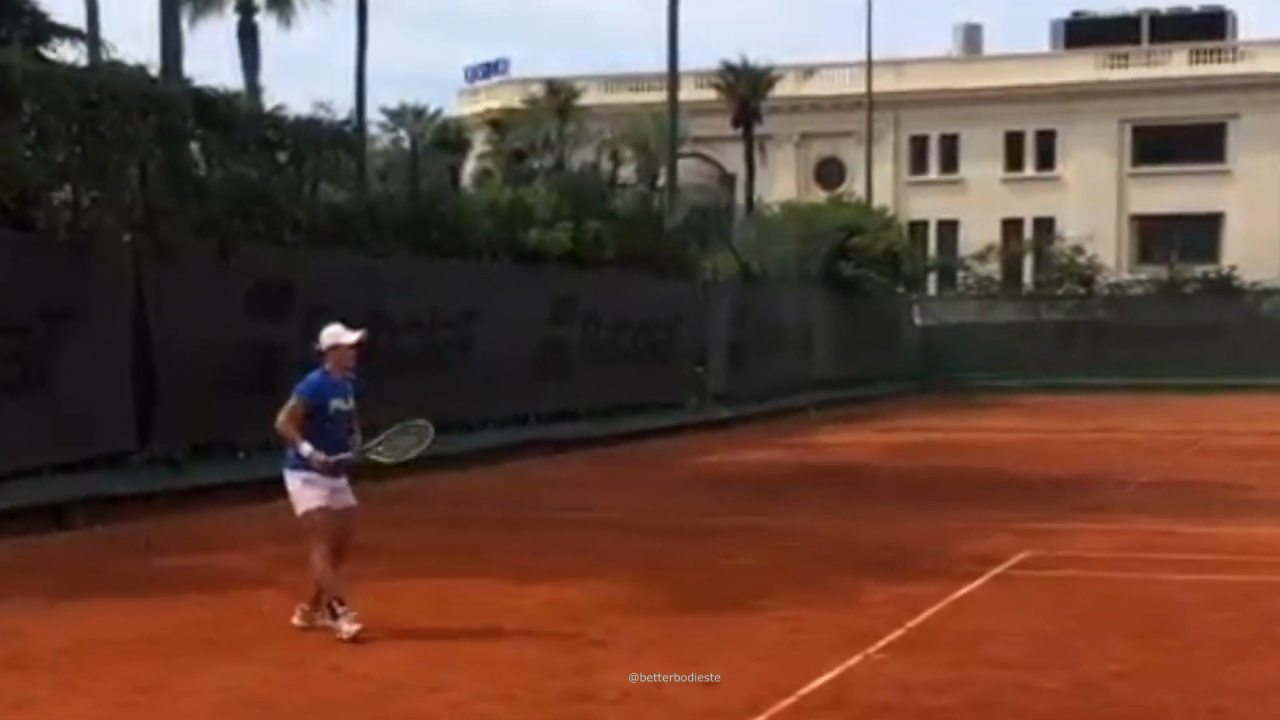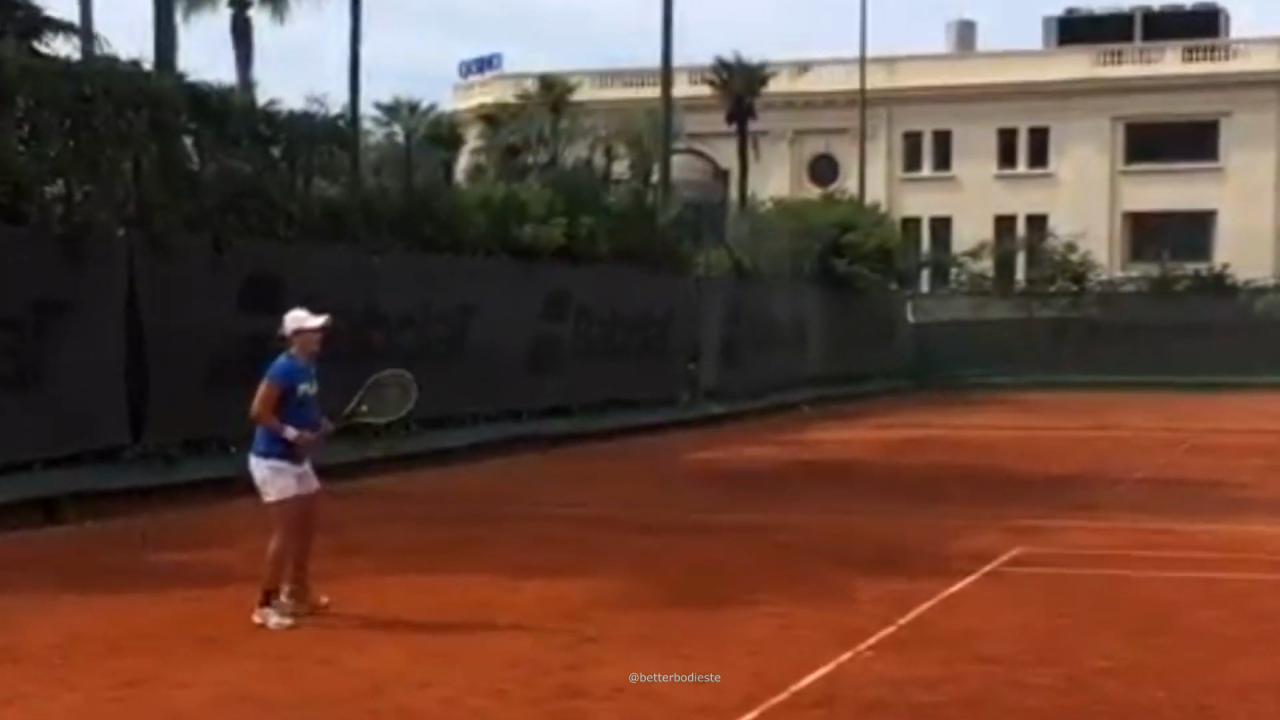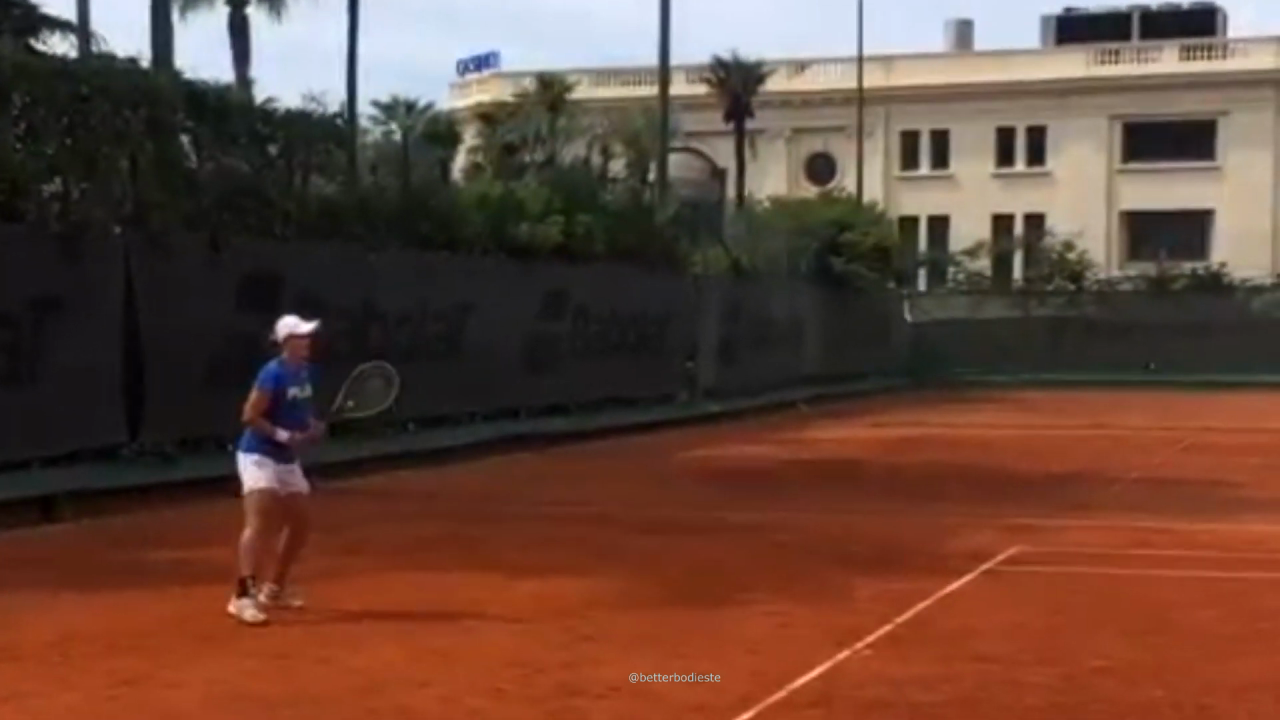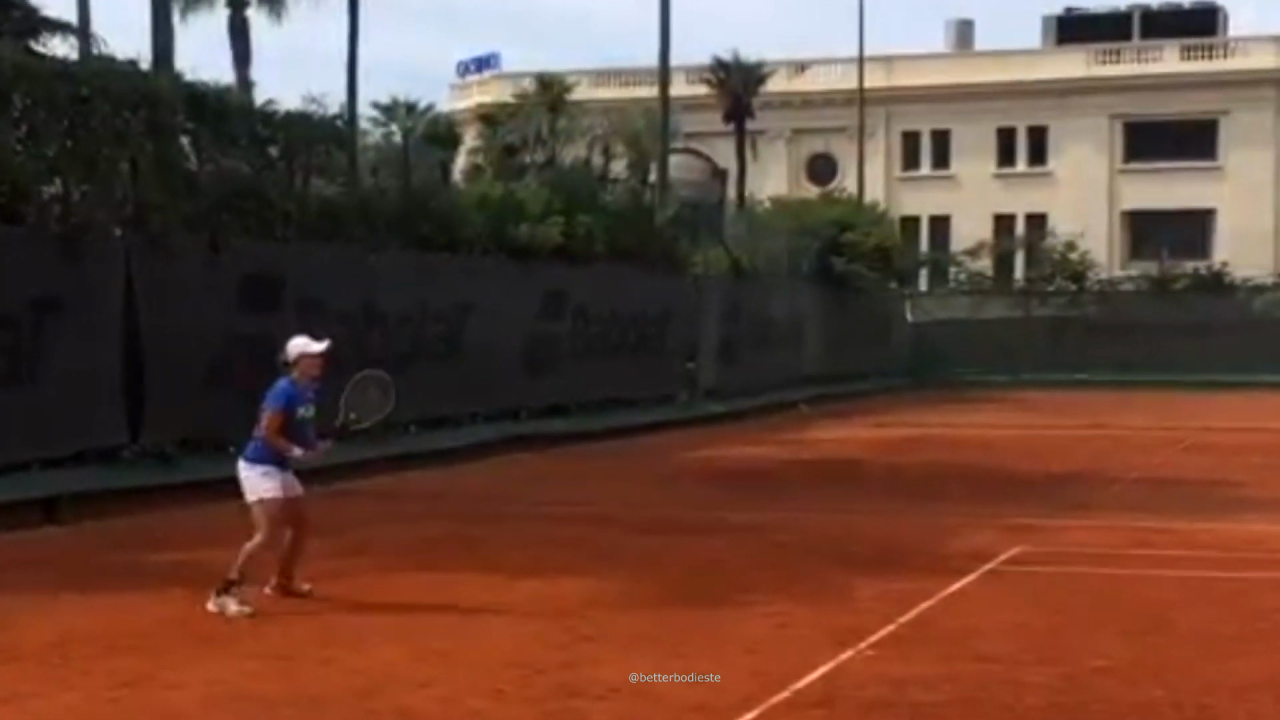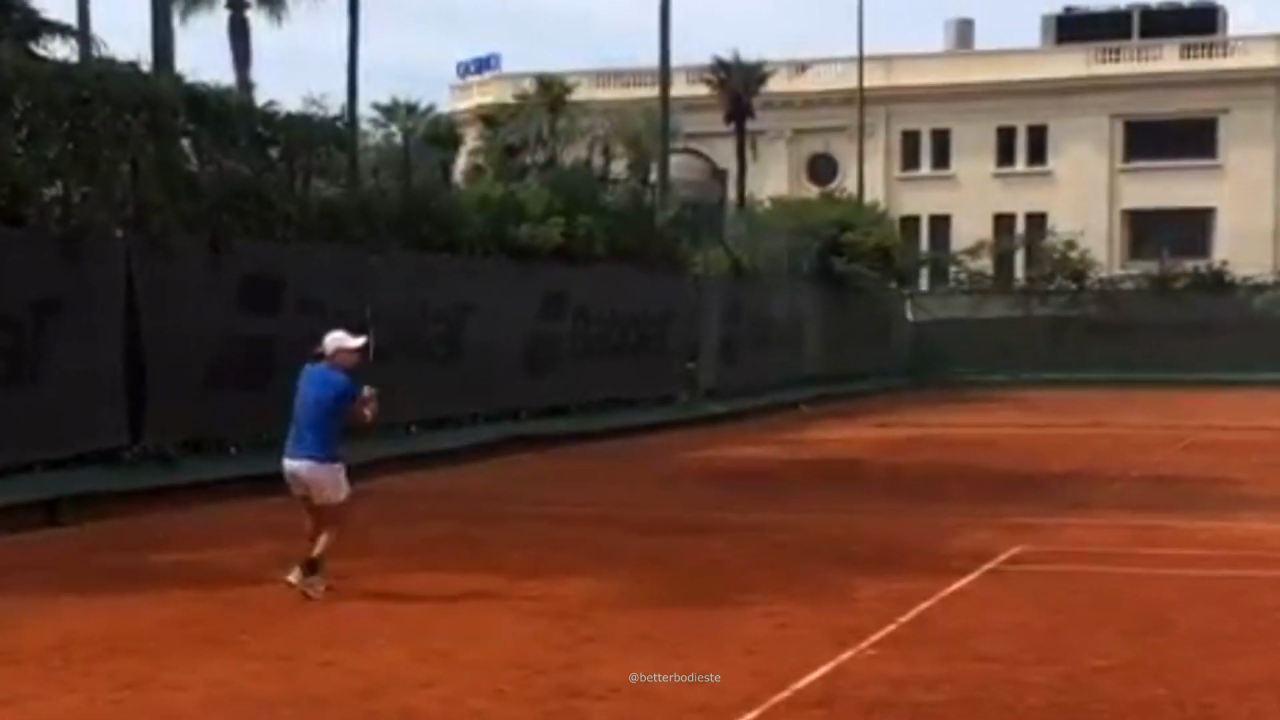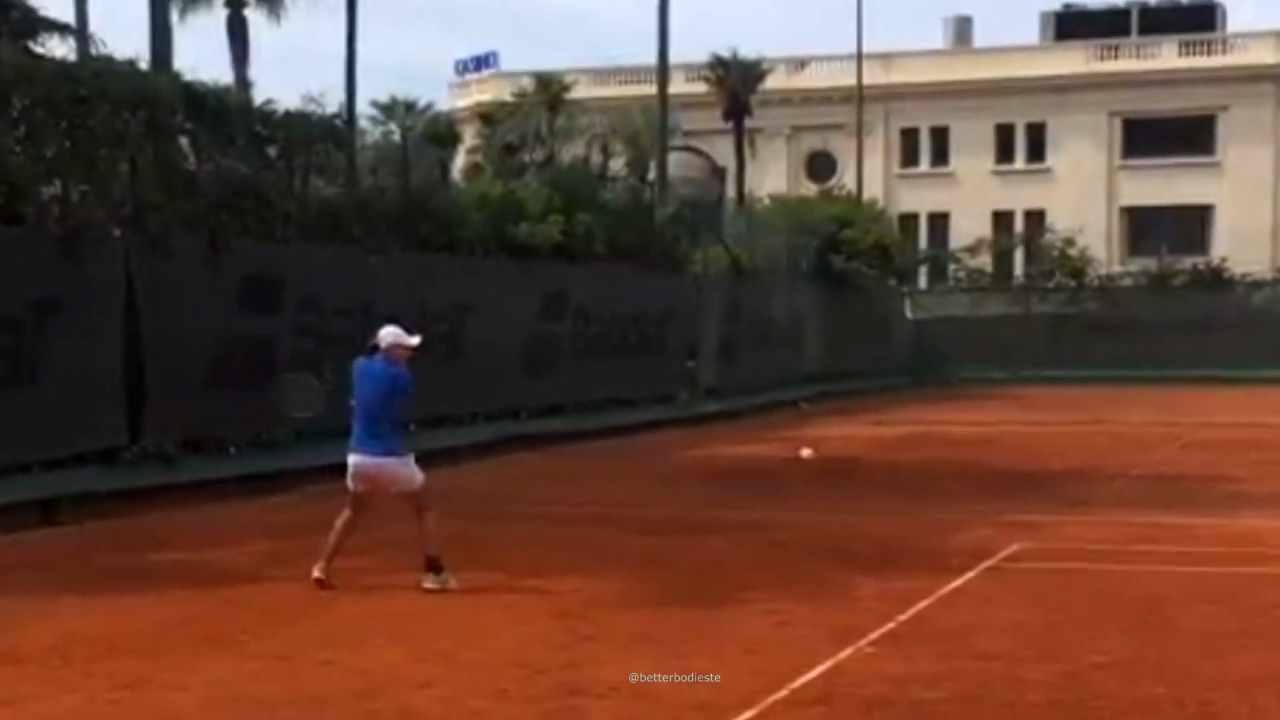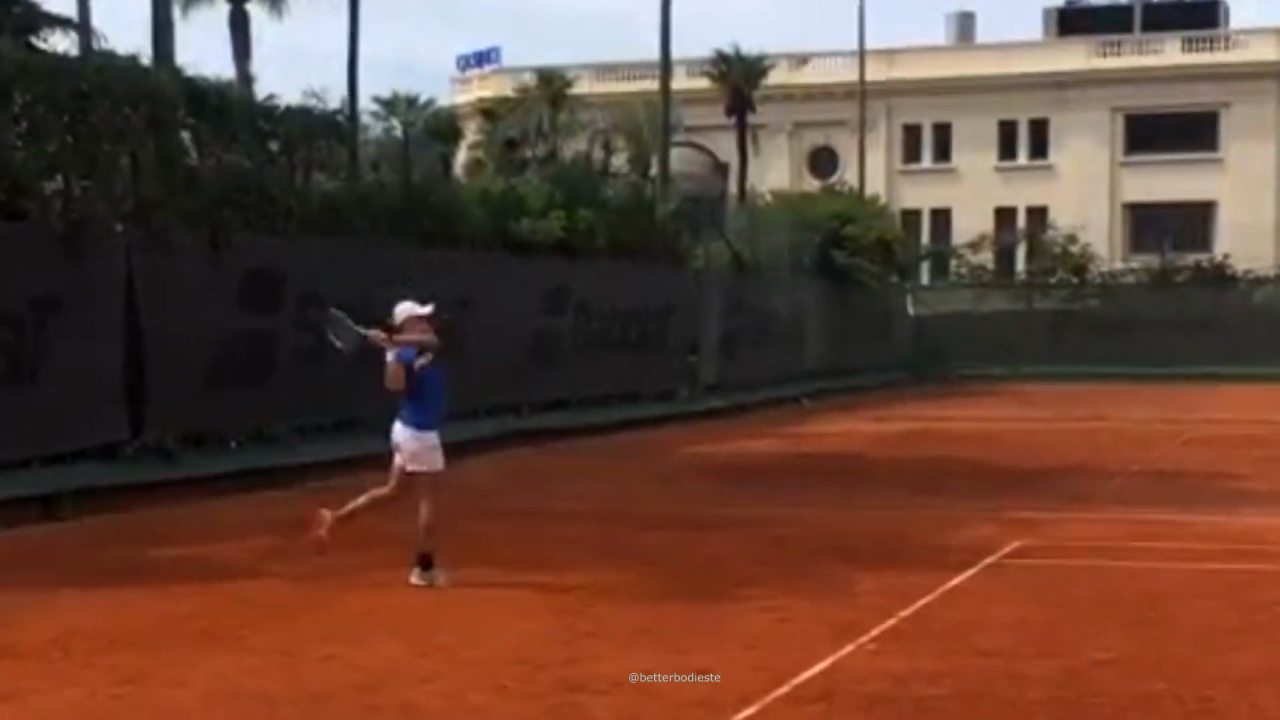
dt=0.4s
person 1, frame 1
left shoulder: (349, 383)
right shoulder: (313, 385)
right elbow: (283, 424)
left wrist: (356, 437)
right wrist: (308, 452)
left hip: (336, 474)
right hip: (306, 474)
left knee: (341, 545)
right knee: (324, 544)
left ankle: (310, 610)
right ankle: (339, 615)
person 1, frame 2
left shoulder: (309, 366)
right shoulder: (282, 369)
right elbow: (258, 411)
left wrist: (319, 423)
right wrist: (292, 434)
left hip: (298, 459)
right hip: (272, 460)
left knee: (307, 527)
right knee: (286, 534)
left ankle: (297, 590)
right ankle: (266, 605)
person 1, frame 3
left shoulder: (304, 371)
right shoulder: (272, 373)
right elbow: (249, 416)
left wrist: (311, 425)
right wrist: (284, 436)
left hip: (287, 460)
right hip: (258, 456)
left knee: (300, 525)
right knee: (260, 524)
left ankle: (276, 587)
right ankle: (243, 595)
person 1, frame 4
left shoulder: (308, 390)
right shoulder: (284, 392)
right elbow: (266, 434)
left wrist: (313, 444)
right wrist: (298, 453)
left hip: (278, 469)
right hip: (259, 467)
left knee: (301, 525)
right knee: (266, 534)
left ankle: (283, 581)
right ankle: (225, 594)
person 1, frame 5
left shoulder: (308, 371)
right shoulder: (347, 383)
right elbow: (361, 417)
left wrist: (360, 397)
right wrist: (370, 407)
left hip: (292, 461)
right hip: (323, 463)
left knee: (316, 517)
right knee: (334, 525)
left ankle: (312, 573)
right ankle: (306, 571)
person 1, frame 6
left shoulder: (359, 366)
right shoulder: (402, 377)
left hip: (360, 456)
right hip: (392, 458)
left knee: (352, 511)
right knee: (424, 511)
left ankle: (323, 567)
right ankle: (434, 572)
person 1, frame 7
left shoulder: (423, 337)
right shoulder: (398, 353)
left elbow: (431, 341)
right elbow: (396, 386)
left wrist: (394, 339)
right wrist: (391, 352)
left hip: (414, 431)
right hip: (418, 433)
left knee: (390, 489)
right knee: (428, 500)
left ankle: (333, 519)
right ankle: (425, 569)
